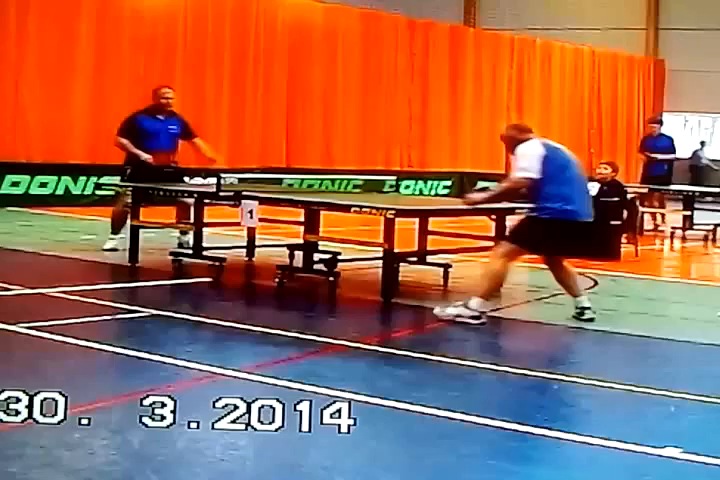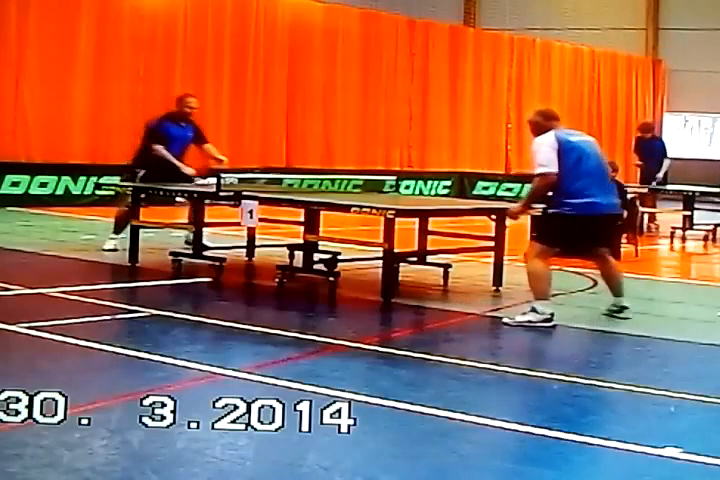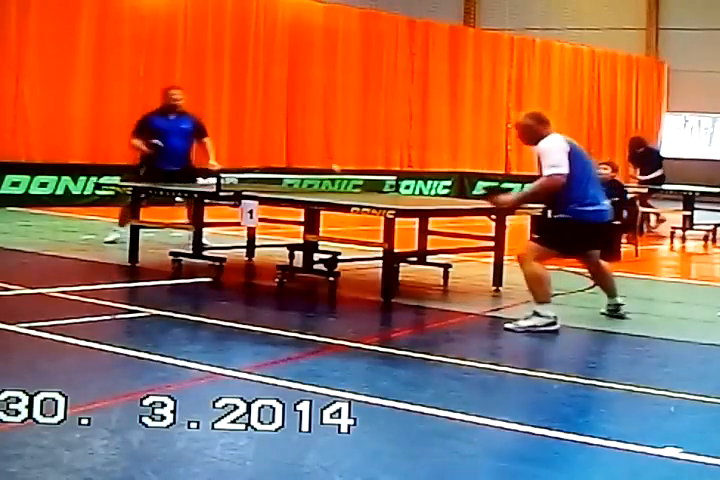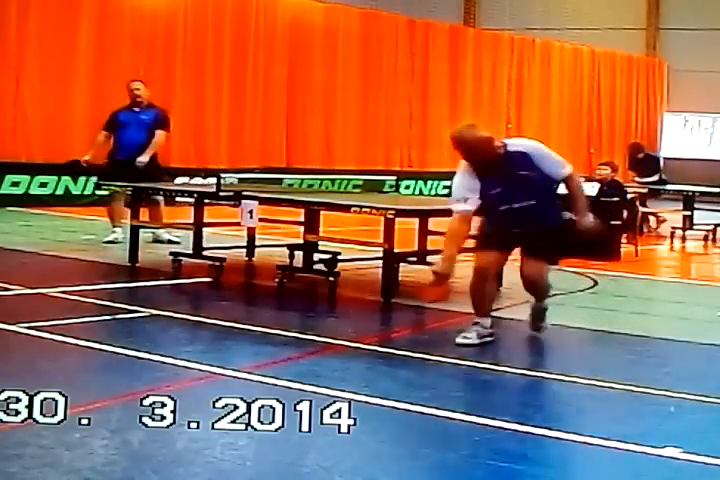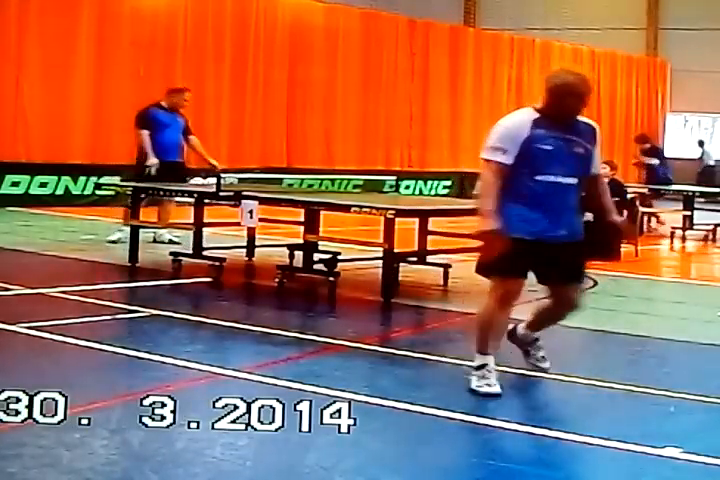
dt=0.7s
person 1, frame 1
left shoulder: (528, 147)
right shoulder: (556, 150)
left elbow: (521, 183)
left wrist: (484, 197)
left hip: (554, 215)
right hip: (579, 217)
left knee: (502, 254)
right knee: (554, 259)
left ankle: (474, 309)
right ankle: (583, 306)
person 1, frame 2
left shoulder: (545, 140)
right shoulder: (585, 138)
left elbow: (548, 178)
left wrist: (524, 205)
left hip: (575, 209)
right hip: (608, 208)
left knee: (535, 254)
right knee: (601, 254)
left ankle: (542, 312)
right ankle: (620, 305)
person 1, frame 3
left shoulder: (550, 144)
right shoulder: (562, 145)
left elbow: (555, 181)
right elbow: (561, 189)
left wrist: (515, 199)
right wrist: (520, 199)
left hip: (578, 215)
right hip: (598, 213)
left knee: (529, 257)
right knee: (591, 258)
left ankle: (545, 316)
right ankle: (615, 304)
person 1, frame 4
left shoulder: (528, 150)
right shoulder: (467, 173)
left elbow: (570, 178)
right elbow: (461, 217)
left wrist: (582, 214)
right wrist: (446, 260)
left hip: (544, 222)
right hip: (498, 224)
left knee: (534, 276)
right knee: (484, 267)
left ankle: (540, 305)
right ankle: (482, 324)
person 1, frame 5
left shoulder: (587, 131)
right shoulder: (516, 125)
left elbow: (593, 178)
right elbow: (492, 172)
left wrist: (610, 214)
right wrist: (487, 217)
left hip: (565, 231)
right hip: (516, 228)
left knee: (568, 299)
right knee: (503, 294)
left ankle: (525, 334)
right ankle: (483, 366)
person 2, frame 1
left shoulder: (178, 120)
right shoulder: (137, 118)
left elbow: (194, 139)
right elbow: (120, 140)
left wrist: (209, 154)
right wrist: (139, 153)
left hip: (168, 170)
right hip: (139, 169)
left knee: (185, 202)
right knee: (124, 202)
left ankle: (185, 238)
right ankle: (113, 238)
person 2, frame 2
left shoulder: (192, 127)
right shoulder: (160, 124)
left elbow: (205, 145)
right elbow: (158, 149)
left wrist: (218, 156)
right wrist: (181, 167)
left hip: (173, 172)
right hip: (147, 169)
right ankle: (113, 238)
person 2, frame 3
left shoulder: (191, 120)
right shoulder: (149, 119)
left elbow: (204, 140)
right elbow: (134, 141)
left wrist: (211, 159)
right wrist: (144, 149)
left hip: (182, 170)
right hip: (153, 168)
right ankle: (119, 231)
person 2, frame 4
left shoulder: (158, 114)
right shoulder: (118, 114)
left elbow: (160, 136)
right elbow: (105, 135)
left wrist: (146, 155)
right wrist: (90, 154)
left hip: (146, 164)
right hip: (118, 163)
left knee: (154, 198)
right knee: (116, 196)
left ankle: (159, 232)
right ankle: (117, 231)
person 2, frame 5
left shoulder: (180, 117)
right shoulder: (149, 112)
left elbow: (190, 139)
right elbow: (143, 134)
left wrist: (207, 158)
right wrist: (150, 156)
left hip: (175, 163)
right hip: (154, 163)
left knee: (168, 197)
left ankle: (161, 232)
right ankle: (125, 230)
